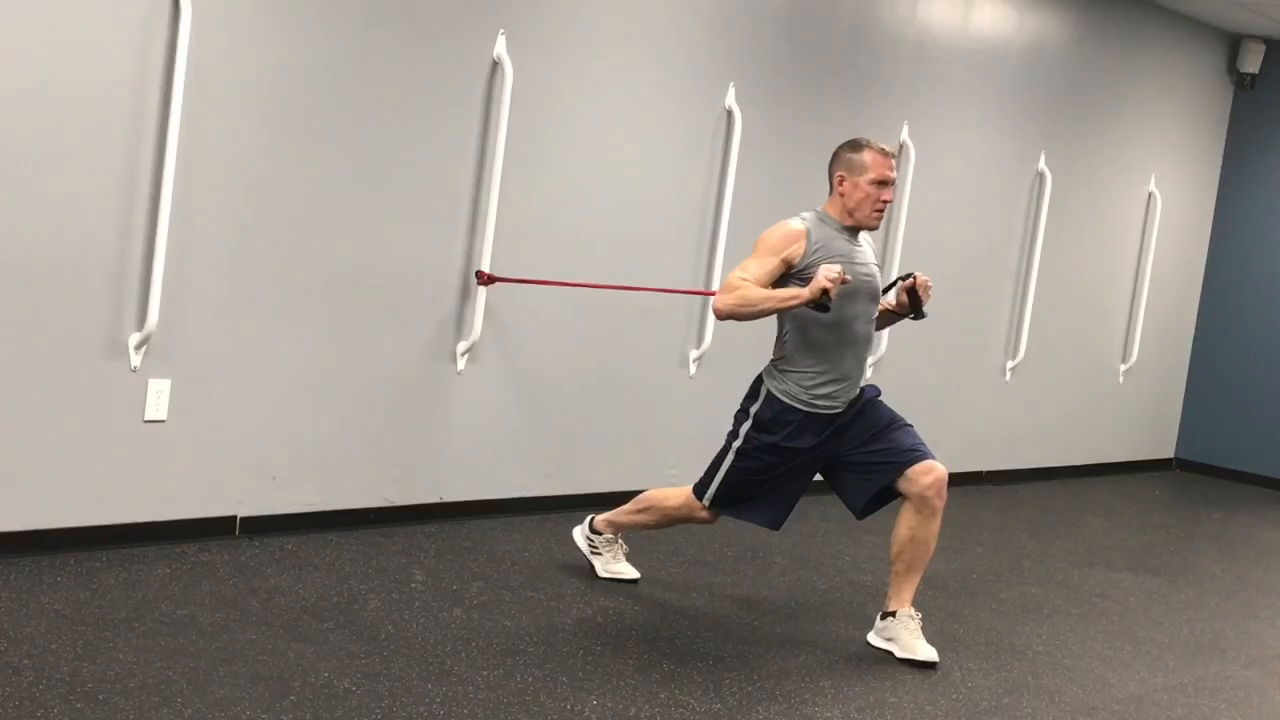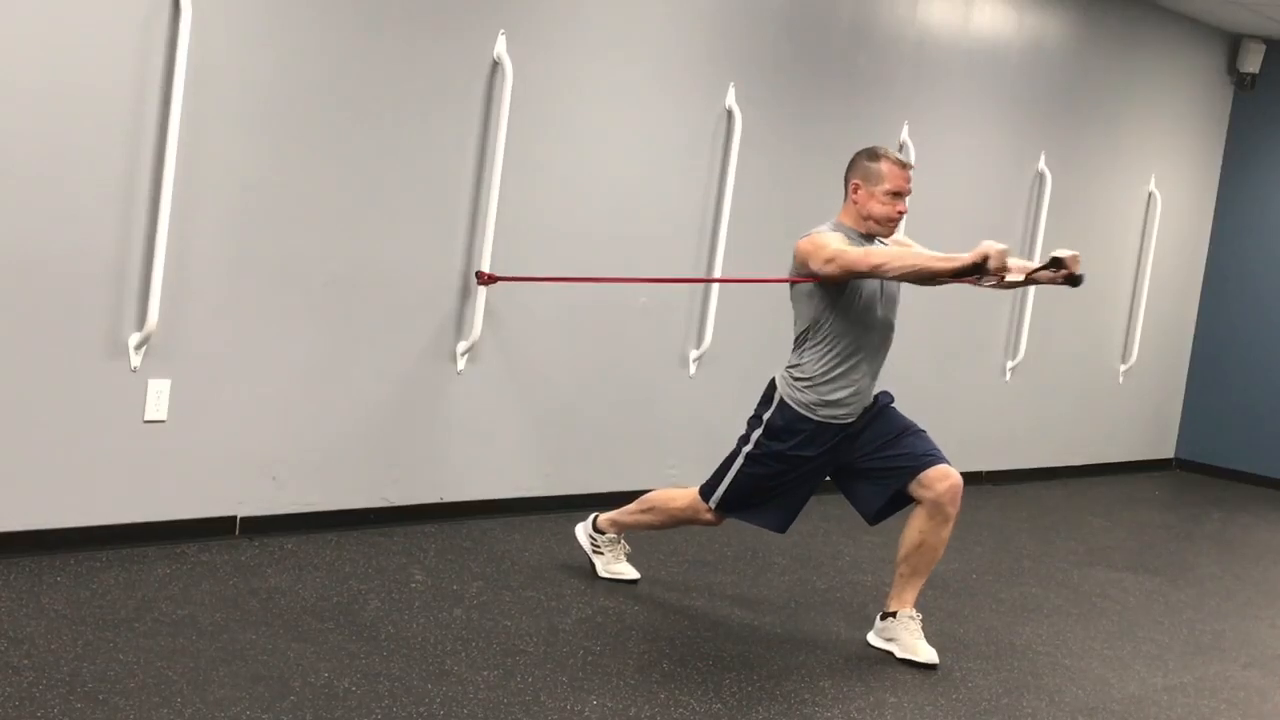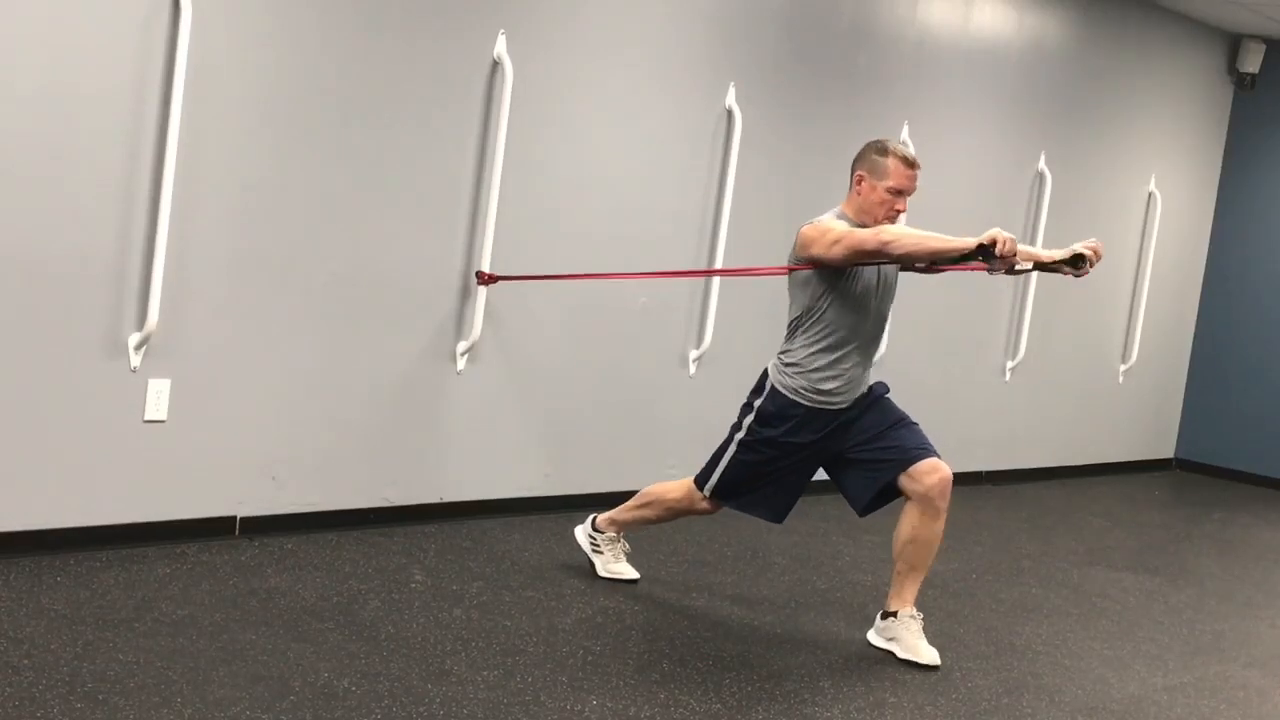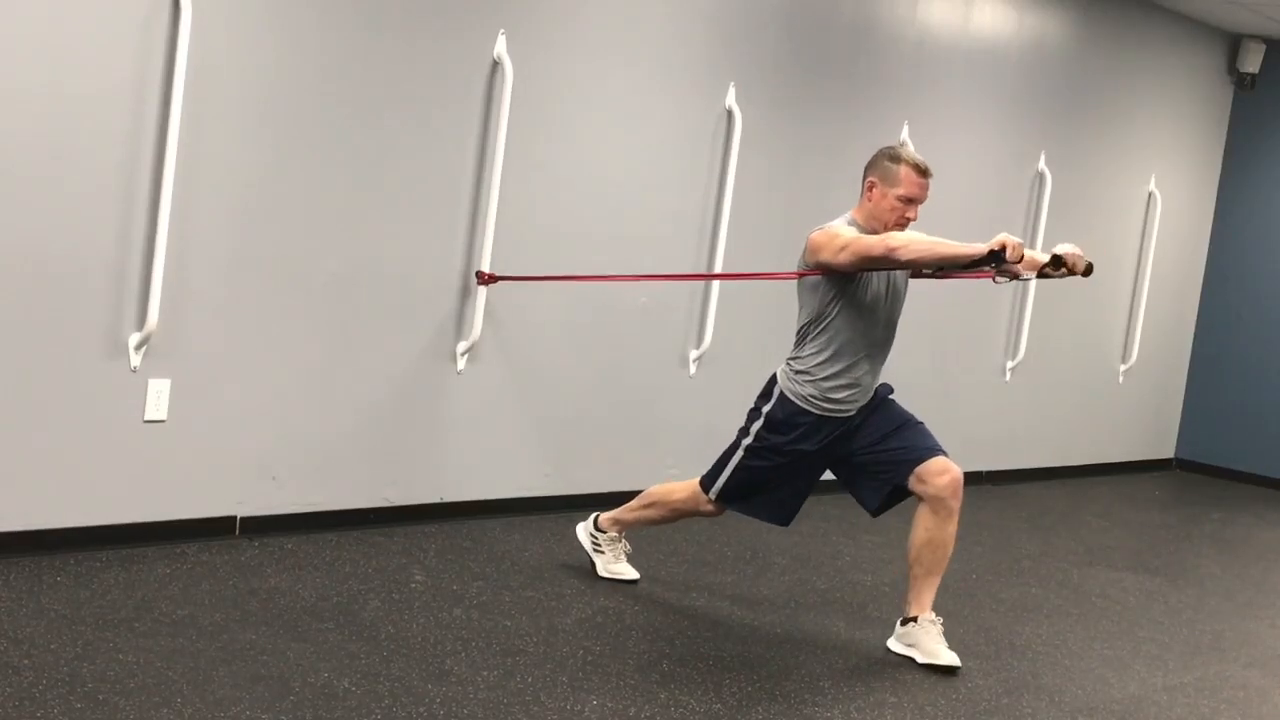
dt=0.5s
person 1, frame 1
left shoulder: (862, 245)
right shoulder: (793, 235)
right elbow: (726, 302)
left wrist: (900, 305)
right wrist: (804, 293)
left hip: (851, 407)
right hip: (786, 411)
left knee: (929, 482)
right knee: (704, 506)
left ankle: (896, 620)
right ankle: (600, 531)
person 1, frame 2
left shoulder: (896, 247)
right shoulder: (820, 245)
left elbow: (968, 270)
right elbow: (879, 266)
left wrist: (1038, 271)
right wrist: (970, 259)
left hip: (862, 414)
right hip: (798, 415)
left knee: (943, 488)
right knee: (709, 508)
left ankle: (896, 620)
right ankle: (602, 529)
person 1, frame 3
left shoulder: (891, 235)
right shoulder: (820, 233)
left elbow: (949, 252)
right elbow: (884, 244)
left wrist: (1051, 256)
right wrist: (977, 244)
left hip: (854, 402)
right hip: (789, 404)
left knee: (933, 482)
right knee: (705, 497)
left ankle: (895, 619)
right ankle: (602, 529)
person 1, frame 4
left shoulder: (902, 242)
right shoulder: (829, 239)
left elbow: (970, 260)
right elbow: (891, 251)
left wrist: (1043, 260)
right wrist: (986, 248)
left hip: (864, 407)
right hip: (799, 409)
left knee: (944, 483)
right knee: (711, 499)
left ankle: (916, 625)
right ankle: (604, 528)
